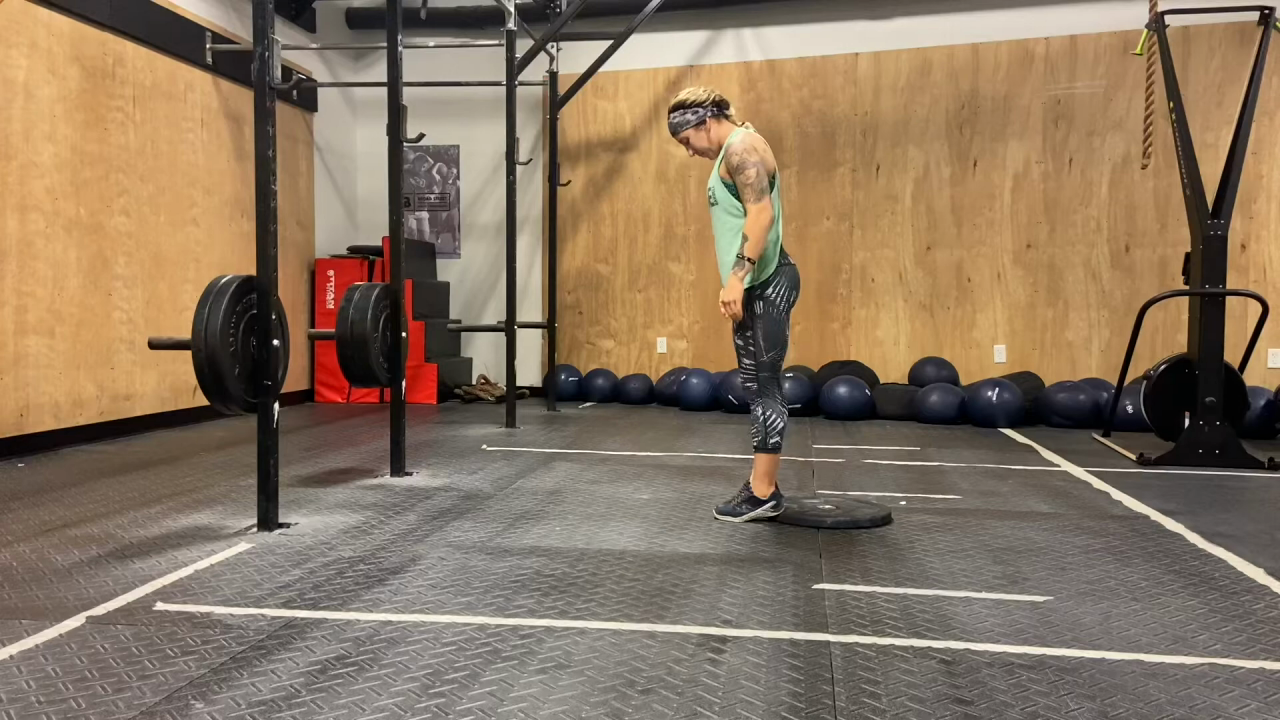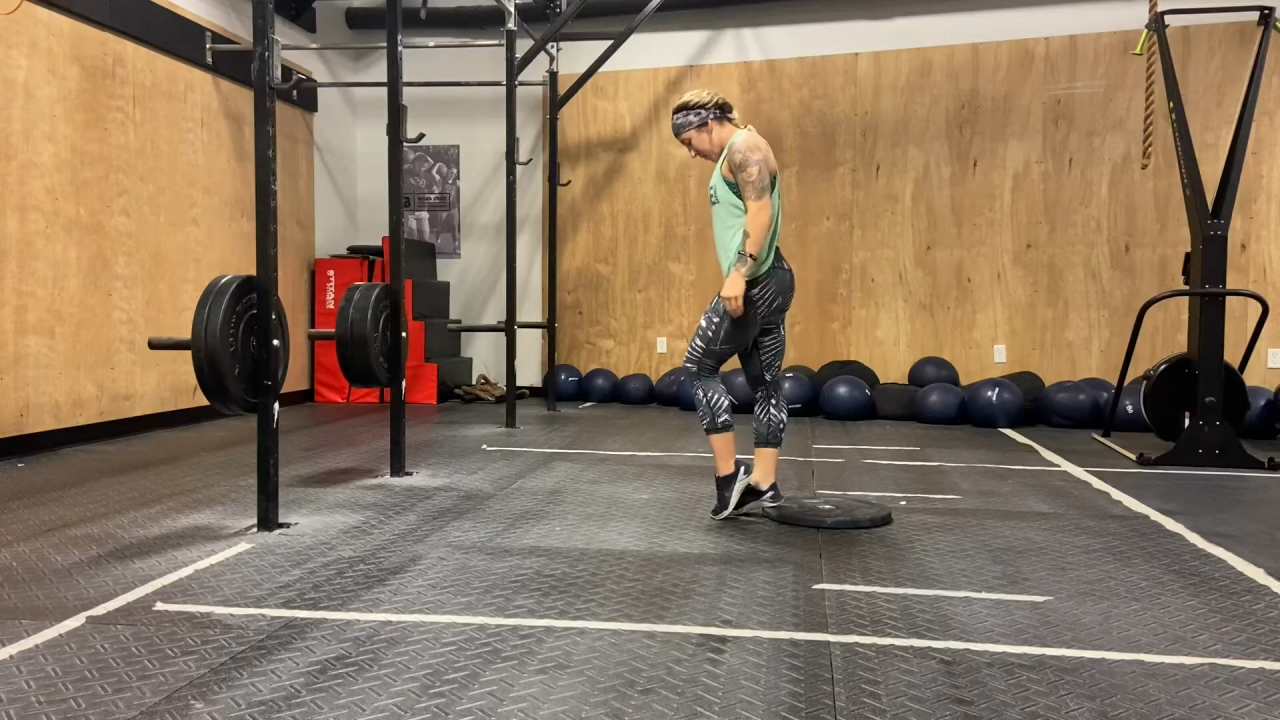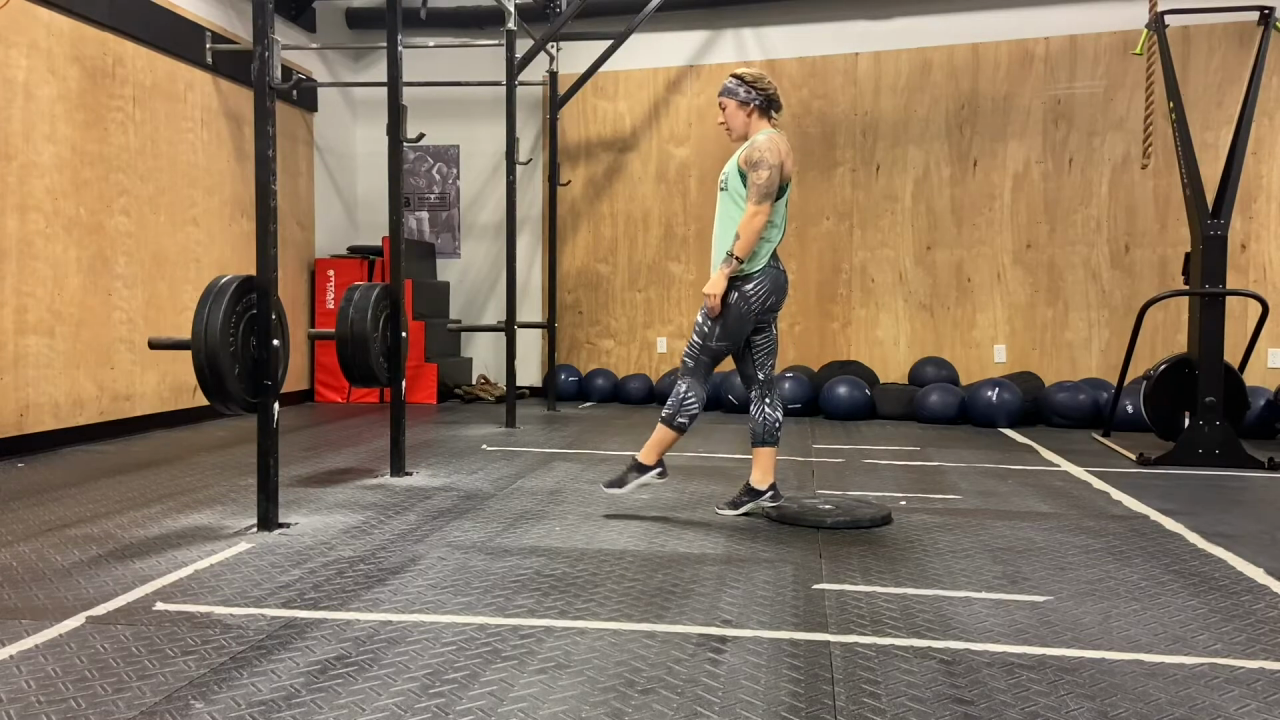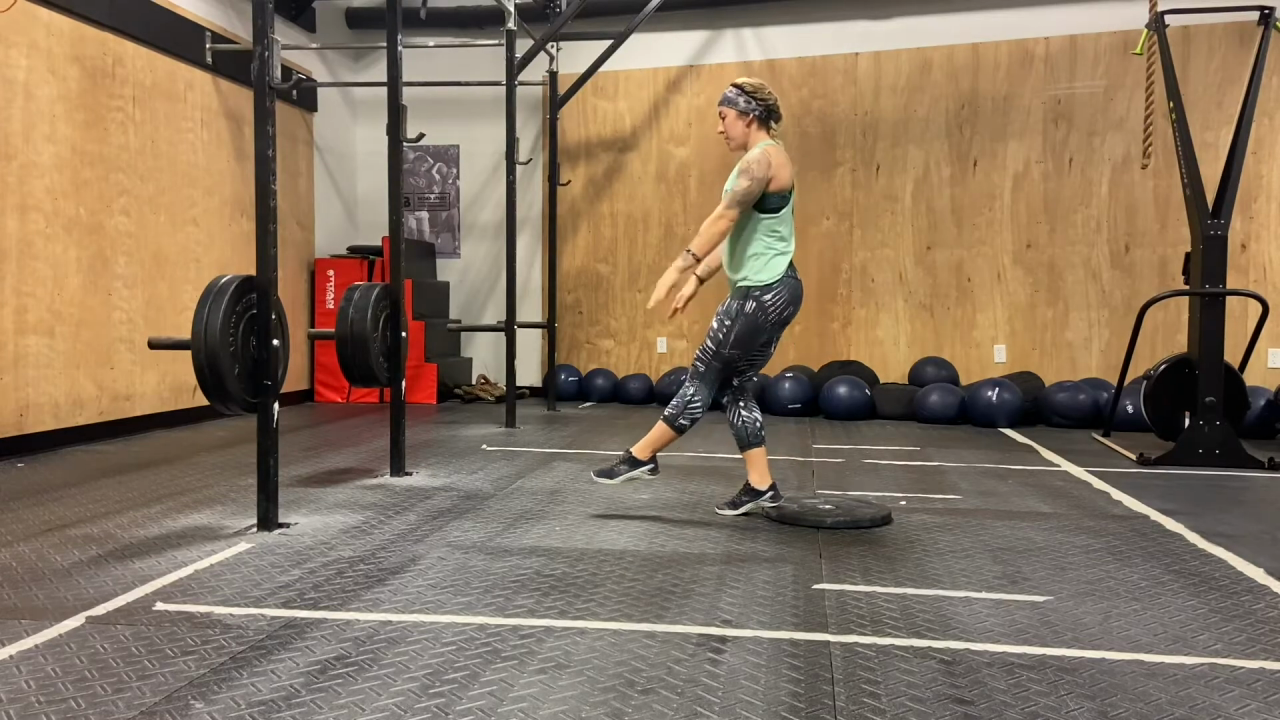
dt=0.7s
person 1, frame 1
left shoulder: (741, 146)
right shoulder: (735, 151)
left elbow: (761, 215)
left wrist: (736, 278)
right wrist: (741, 279)
left hip: (763, 284)
right hip: (768, 281)
left knee: (758, 385)
right knee: (765, 385)
left ankle: (762, 493)
right ankle: (764, 487)
person 1, frame 2
left shoulder: (744, 147)
right shoulder: (735, 155)
left elbow: (761, 212)
left wrist: (739, 274)
left hip: (754, 283)
right hip: (766, 282)
left knee: (700, 366)
right knee: (765, 383)
left ankle: (729, 471)
right ankle: (764, 483)
person 1, frame 3
left shoulder: (765, 146)
right shoulder: (759, 148)
left elbow: (757, 215)
left wrist: (722, 273)
left hip: (748, 282)
right hip: (760, 280)
left knee: (695, 368)
right knee: (759, 382)
left ankle: (649, 461)
right ankle: (763, 485)
person 1, frame 4
left shoulder: (762, 157)
right shoulder: (761, 159)
left elbow: (724, 219)
right elbow: (738, 232)
left wrist: (677, 268)
right wrist: (697, 277)
left hip: (762, 292)
right hip: (768, 291)
left knee: (703, 376)
right knee: (734, 386)
left ankle: (641, 457)
right ankle: (761, 486)
